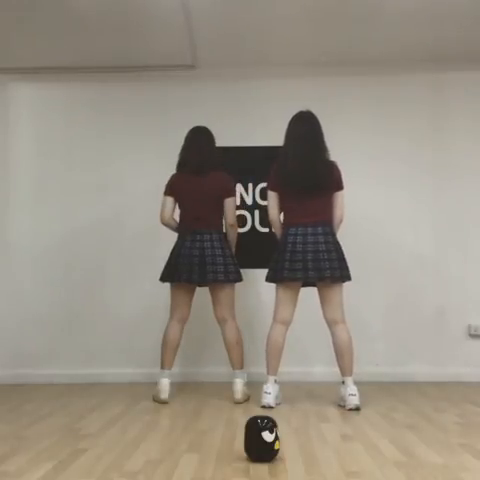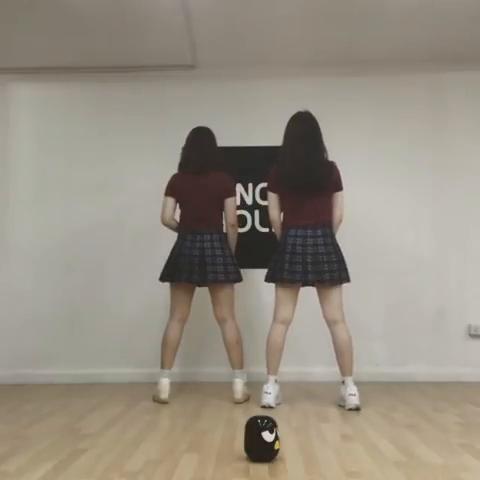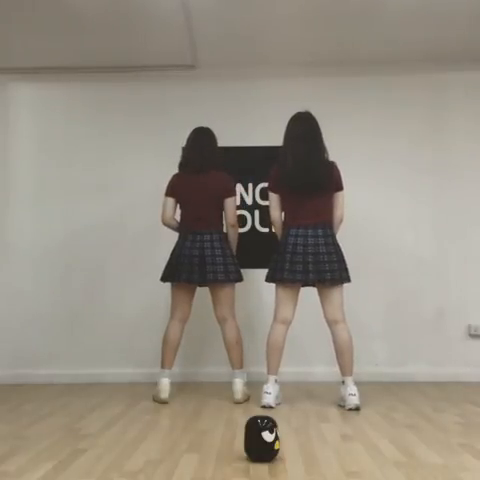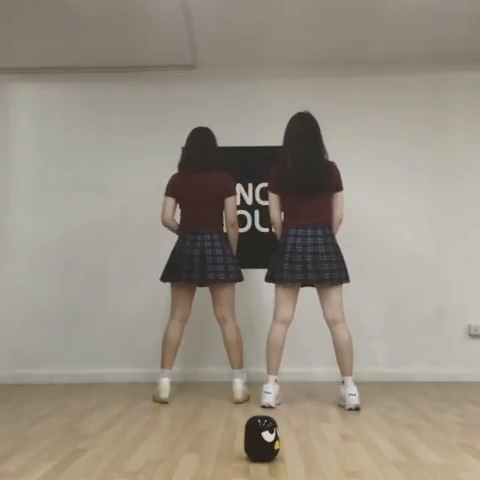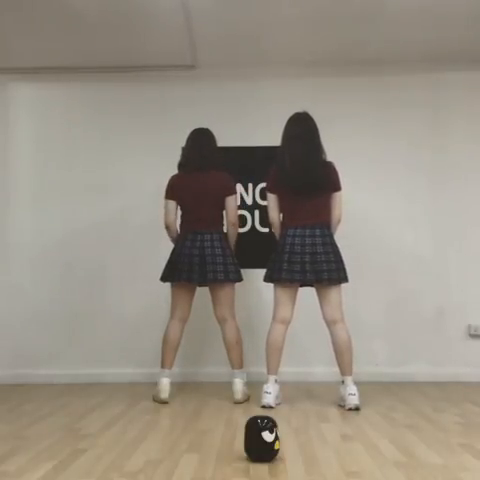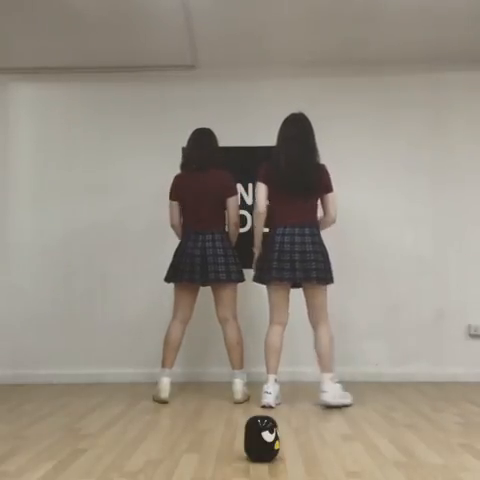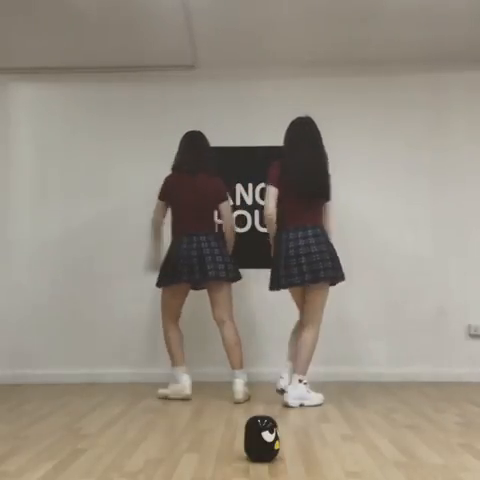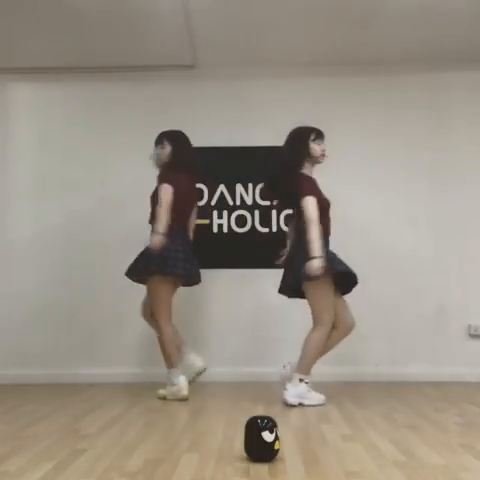
dt=0.4s
person 1, frame 1
left shoulder: (279, 171)
right shoulder: (331, 169)
left elbow: (273, 215)
right elbow: (338, 215)
left hip: (292, 243)
right hip: (324, 242)
left knee: (281, 321)
right knee: (336, 320)
left ankle: (270, 387)
right ankle: (349, 388)
person 1, frame 2
left shoulder: (278, 172)
right shoulder: (330, 170)
left elbow: (274, 216)
right elbow: (338, 215)
left hip: (292, 244)
right hip: (324, 244)
left knee: (281, 320)
right knee: (336, 320)
left ankle: (271, 387)
right ankle: (349, 388)
person 1, frame 3
left shoulder: (279, 173)
right shoulder: (331, 170)
left elbow: (275, 216)
right elbow: (338, 215)
left hip: (292, 244)
right hip: (324, 243)
left knee: (281, 320)
right knee: (337, 320)
left ankle: (271, 386)
right ankle: (349, 388)
person 1, frame 4
left shoulder: (278, 173)
right shoulder: (330, 170)
left elbow: (275, 216)
right elbow: (338, 215)
left hip: (291, 244)
right hip: (324, 244)
left knee: (281, 320)
right knee: (336, 320)
left ankle: (271, 387)
right ankle: (349, 388)
person 1, frame 5
left shoulder: (277, 173)
right shoulder: (328, 170)
left elbow: (273, 218)
right elbow: (336, 216)
left hip: (289, 244)
right hip: (322, 244)
left knee: (280, 320)
right knee: (335, 320)
left ankle: (270, 387)
right ankle: (349, 388)
person 1, frame 6
left shoulder: (268, 170)
right shoulder: (319, 171)
left elbow: (260, 209)
right elbow: (330, 216)
left wrist: (258, 244)
left hip: (278, 243)
right hip: (310, 243)
left knee: (277, 321)
right knee: (320, 320)
left ankle: (271, 387)
right ankle: (329, 384)
person 1, frame 7
left shoulder: (279, 170)
right shoulder: (322, 175)
left elbow: (270, 212)
left wrist: (274, 241)
left hip: (288, 245)
right hip: (316, 244)
left knee: (306, 317)
right knee: (312, 322)
left ankle: (288, 375)
right ankle: (297, 386)
person 1, frame 8
left shoulder: (295, 181)
right shoulder: (304, 180)
left elbow: (301, 219)
right elbow: (312, 218)
left wrist: (290, 248)
right wrist: (316, 255)
left hip: (308, 253)
right hip: (310, 252)
left knee: (345, 322)
right knee: (324, 323)
left ankle: (298, 375)
right ankle: (297, 385)
person 2, frame 1
left shoulder: (176, 180)
right shoulder: (223, 181)
left elbow: (165, 218)
right elbow: (231, 223)
right wrist: (231, 251)
left hip: (186, 248)
right hip: (216, 247)
left knee: (177, 319)
right knee: (227, 318)
left ankle: (164, 384)
right ankle: (239, 384)
person 2, frame 2
left shoulder: (176, 180)
right shoulder: (224, 181)
left elbow: (166, 218)
right elbow: (232, 223)
right wrist: (231, 252)
left hip: (185, 248)
right hip: (216, 246)
left knee: (177, 318)
right knee: (226, 318)
left ankle: (163, 384)
right ankle: (239, 384)
person 2, frame 3
left shoulder: (177, 180)
right shoulder: (224, 181)
left elbow: (167, 218)
right elbow: (231, 223)
right wrist: (232, 253)
left hip: (186, 248)
right hip: (216, 246)
left knee: (177, 318)
right knee: (227, 318)
left ankle: (164, 383)
right ankle: (239, 384)
person 2, frame 4
left shoulder: (177, 180)
right shoulder: (224, 180)
left elbow: (166, 219)
right elbow: (232, 222)
right wrist: (232, 252)
left hip: (186, 248)
right hip: (216, 246)
left knee: (177, 318)
right knee: (227, 318)
left ankle: (164, 383)
right ankle: (239, 384)
person 2, frame 5
left shoulder: (176, 181)
right shoulder: (224, 180)
left elbow: (169, 223)
right elbow: (232, 221)
right wrist: (229, 250)
left hip: (186, 248)
right hip: (216, 246)
left knee: (177, 318)
right knee: (226, 318)
left ankle: (164, 383)
right ankle: (239, 384)
person 2, frame 6
left shoulder: (179, 181)
right shoulder: (225, 179)
left elbow: (175, 223)
right elbow: (234, 221)
left hip: (190, 247)
right hip: (219, 246)
left knee: (179, 318)
right knee: (228, 319)
left ankle: (164, 383)
right ankle: (239, 385)
person 2, frame 7
left shoulder: (171, 181)
right shoulder: (215, 184)
left elbow: (157, 220)
right elbow: (229, 225)
left wrist: (155, 249)
right wrist: (226, 254)
left hip: (181, 251)
right hip: (212, 249)
left knee: (170, 320)
right knee: (225, 320)
left ankle: (182, 381)
right ankle: (240, 384)
person 2, frame 8
left shoulder: (168, 176)
right shoulder: (190, 182)
left elbow: (165, 202)
left wrist: (159, 231)
left hip: (167, 247)
right hip: (182, 248)
left knee: (162, 317)
right knee: (150, 310)
left ankle: (178, 382)
right ankle: (190, 359)
